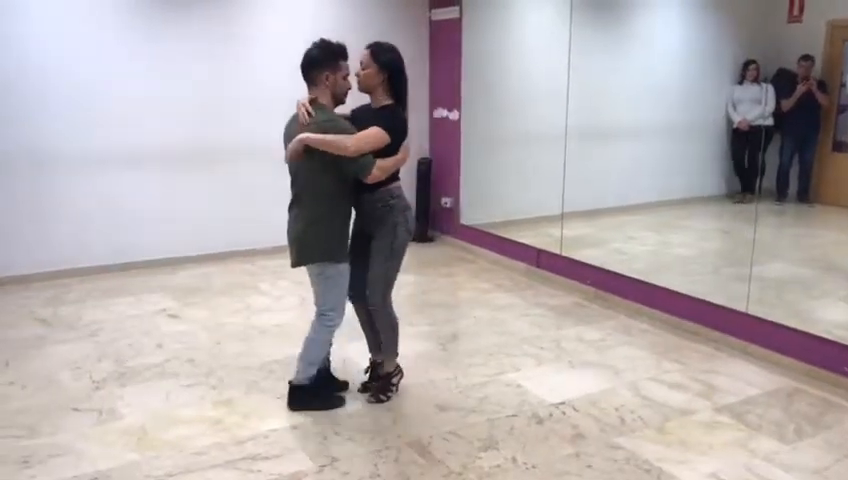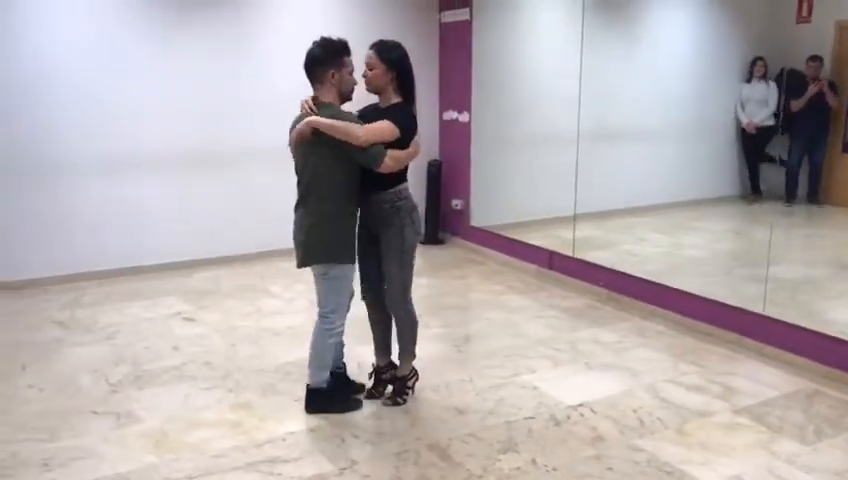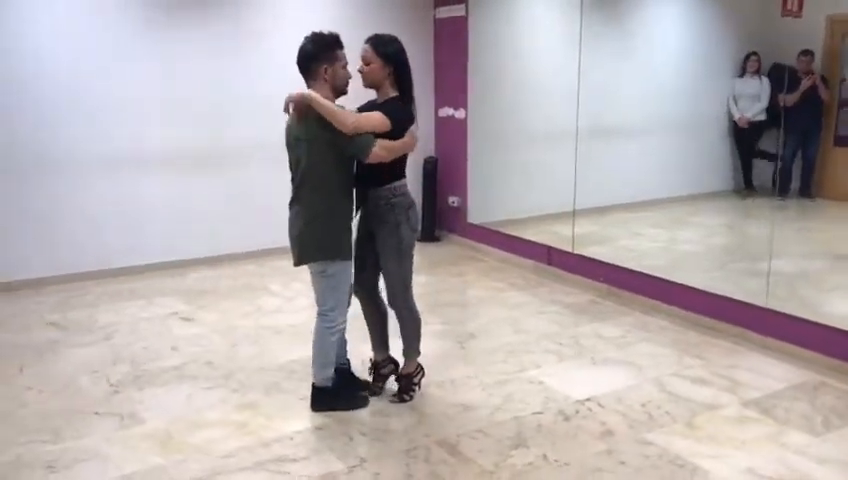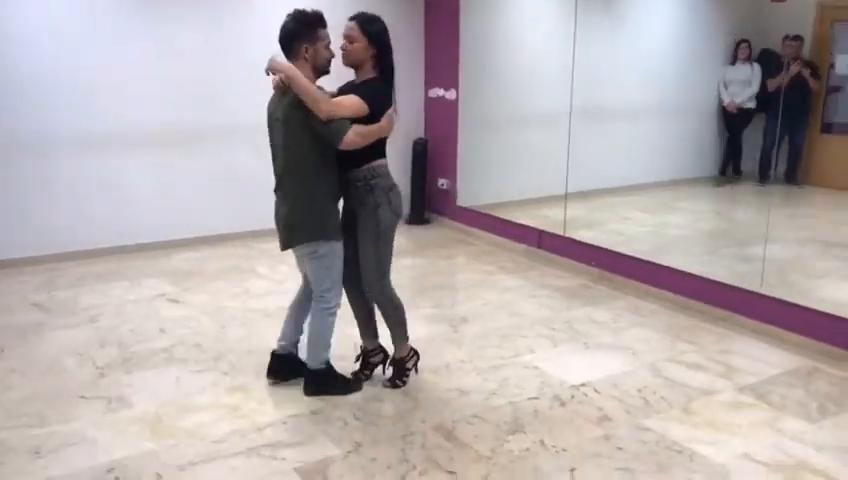
dt=0.4s
person 1, frame 1
left shoulder: (296, 122)
right shoulder: (332, 126)
right elbow: (371, 172)
right wrist: (401, 157)
left hip: (306, 229)
right hip: (323, 236)
left knee: (328, 306)
right knee: (330, 313)
left ankle: (319, 372)
right ankle: (302, 387)
person 1, frame 2
left shoulder: (301, 121)
right shoulder: (339, 121)
right elbow: (384, 162)
left hip: (314, 228)
right hip: (329, 234)
left knee: (338, 306)
right knee: (331, 314)
left ankle: (336, 374)
right ankle: (318, 390)
person 1, frame 3
left shoulder: (298, 116)
right shoulder: (330, 117)
right elbow: (376, 152)
right wrist: (408, 143)
left hip: (311, 225)
right hip: (324, 231)
left knee: (338, 302)
right knee: (331, 312)
left ankle: (340, 371)
right ankle: (325, 389)
person 1, frame 4
left shoulder: (281, 97)
right elbow: (349, 139)
right wrist: (384, 127)
left hip: (293, 209)
right hip: (312, 214)
left knee: (312, 287)
right knee: (327, 295)
left ankle: (283, 357)
right ankle: (318, 373)
person 2, frame 1
left shoulder: (391, 118)
right shoulder: (362, 112)
left elbow: (351, 147)
left wrist: (305, 138)
right wrist: (307, 107)
left hip: (390, 214)
right hip: (365, 215)
left knee: (377, 297)
right knee: (356, 292)
left ankle: (391, 368)
right ankle: (378, 362)
person 2, frame 2
left shoulder: (402, 116)
right shoulder: (370, 111)
left elbow: (361, 137)
left wrist: (314, 122)
right wrist: (313, 108)
left hip: (397, 215)
right hip: (369, 214)
left knee: (397, 298)
right knee: (371, 294)
left ankle: (406, 371)
right ankle: (383, 365)
person 2, frame 3
left shoulder: (398, 110)
right shoulder: (371, 108)
left elbow: (349, 125)
right elbow: (344, 126)
left wrist: (308, 96)
right wrist: (308, 104)
left hip: (394, 211)
right hip: (370, 210)
left knee: (398, 296)
right knee: (364, 288)
left ankle: (412, 368)
right ankle: (382, 360)
person 2, frame 4
left shoulder: (375, 91)
right shoulder: (351, 89)
left elbow: (326, 110)
right elbow: (322, 106)
left wrist: (287, 70)
right wrist: (288, 84)
left hip: (376, 194)
right hip: (354, 194)
left knee: (375, 282)
right knee: (350, 276)
left ankle: (405, 353)
right ankle: (371, 349)
person 3, frame 1
left shoulder: (819, 84)
left elbow: (825, 103)
right elbow: (784, 107)
left wrist: (815, 89)
right wrist: (798, 93)
left hip: (811, 131)
right hip: (791, 130)
left knee: (807, 163)
right knee: (785, 162)
left ankle: (803, 194)
right ankle: (781, 193)
person 3, frame 2
left shoulder: (829, 85)
left elbow: (834, 104)
right elbow: (794, 107)
left wrist: (826, 90)
right wrist: (808, 94)
left hip: (820, 132)
right hip: (800, 131)
left knee: (817, 164)
right knee: (794, 163)
left ankle: (813, 195)
right ankle: (790, 195)
person 3, frame 3
left shoulder: (820, 79)
right shoulder: (790, 79)
left elbow: (826, 98)
right elbow: (787, 102)
left wrist: (819, 83)
right wrist: (802, 88)
left hip: (814, 126)
right hip: (793, 126)
left knee: (810, 159)
right knee: (787, 158)
left ankle: (806, 189)
right ankle: (783, 189)
person 3, frame 4
left shoulder: (810, 66)
left elbow: (816, 87)
right elbow: (771, 87)
left wrist: (807, 76)
right wrist: (789, 73)
left hip: (800, 113)
right hip: (778, 112)
left knee: (797, 146)
right knee: (769, 144)
left ankle: (791, 175)
right ankle: (764, 175)
person 4, frame 1
left shoulder: (765, 87)
right shoulder: (736, 88)
left elbow: (769, 108)
right elbow: (730, 107)
left wrist: (748, 119)
right wrist: (738, 120)
left hip: (759, 127)
right hip: (739, 127)
left knee: (753, 159)
right knee: (737, 158)
left ankle: (751, 191)
right ankle: (743, 189)
person 4, frame 2
left shoulder: (770, 85)
right shoulder: (744, 86)
left elbow: (771, 108)
right elbow: (739, 107)
left wrist: (756, 122)
right wrist: (746, 122)
left hip: (765, 127)
right hip: (747, 128)
left knee: (759, 155)
right knee: (750, 159)
right ankle: (755, 191)
person 4, frame 3
left shoulder: (763, 80)
right shoulder: (737, 80)
left elbow: (764, 103)
right elbow: (731, 100)
left wrist: (747, 117)
right wrist: (738, 117)
left hip: (757, 121)
right hip: (739, 122)
left knee: (750, 151)
right knee: (743, 154)
right ankle: (748, 185)
person 4, frame 4
left shoulder: (754, 67)
right shoulder: (729, 67)
left elbow: (754, 88)
right elbow: (722, 86)
left wrist: (737, 102)
right wrist: (727, 101)
left hip: (746, 108)
right hip: (728, 107)
left knee: (734, 136)
right knee: (734, 137)
left ankle: (724, 172)
right ankle: (735, 171)
